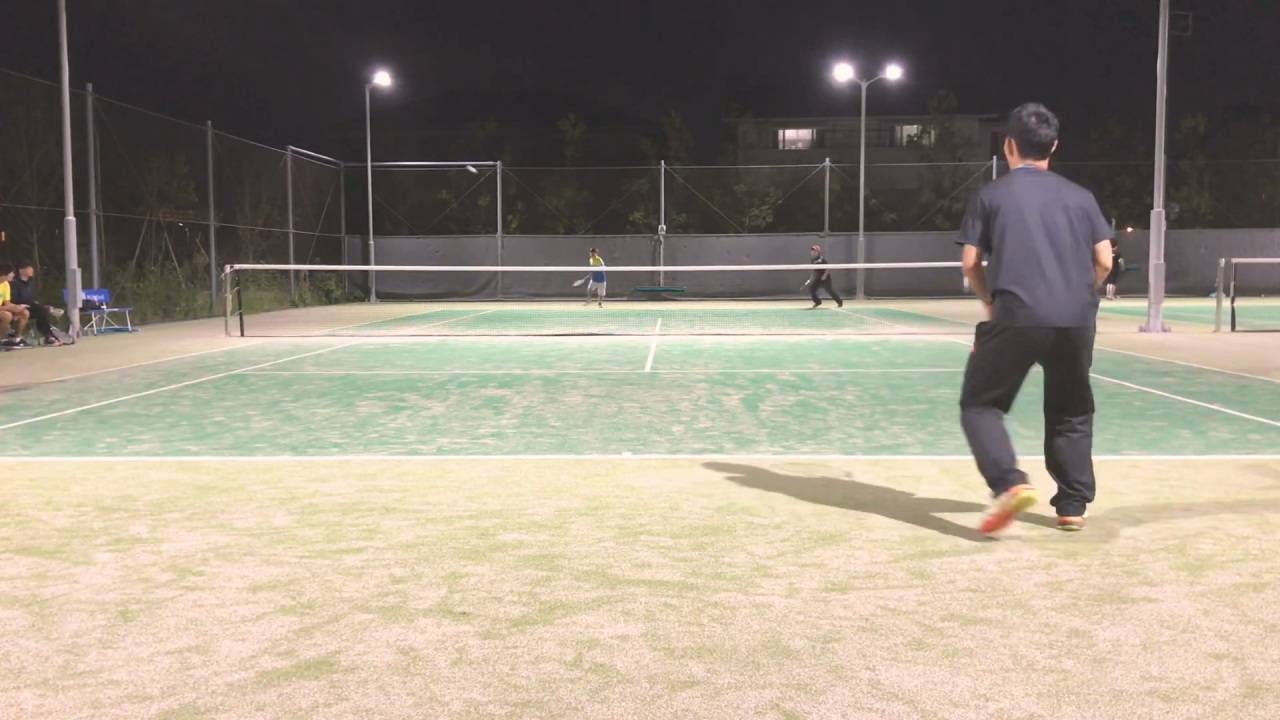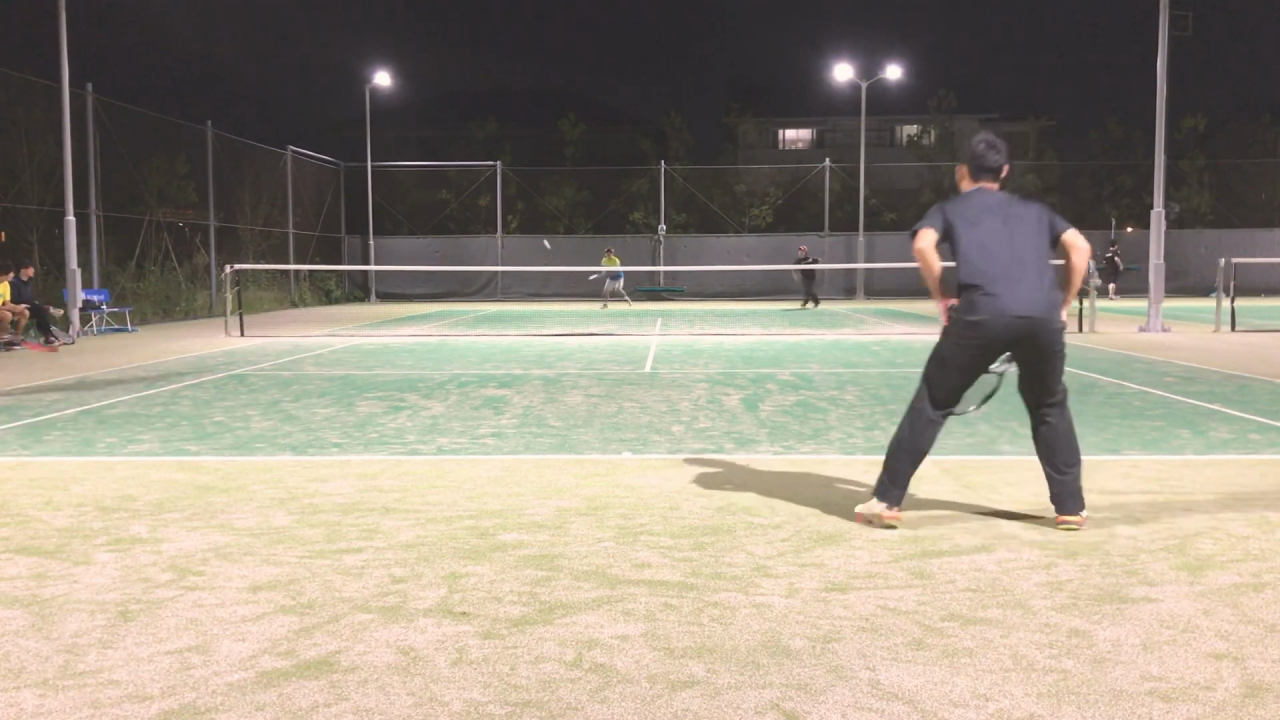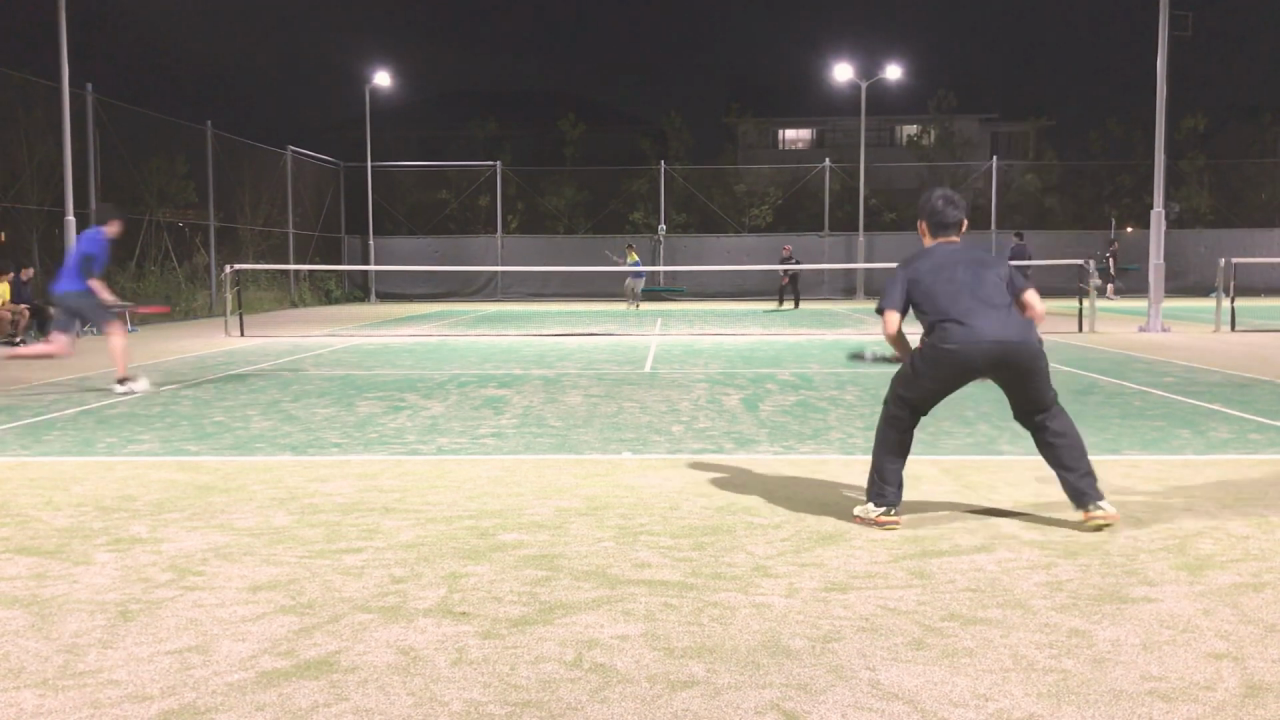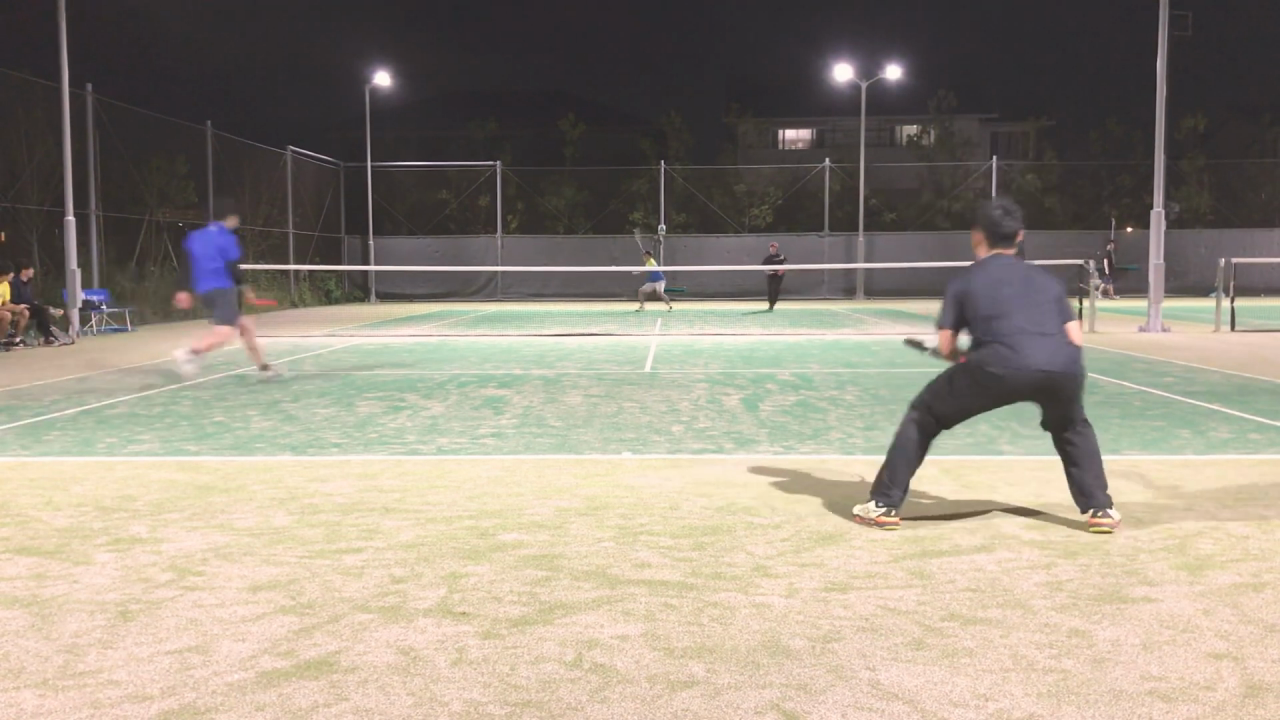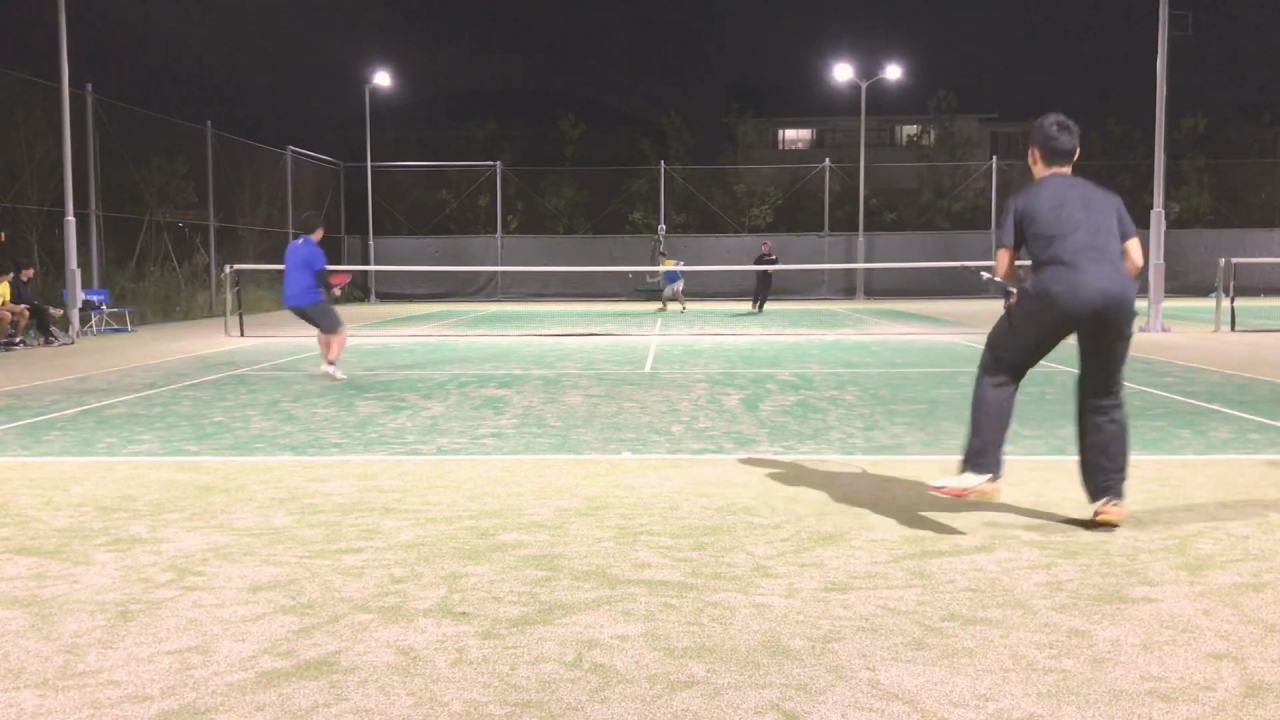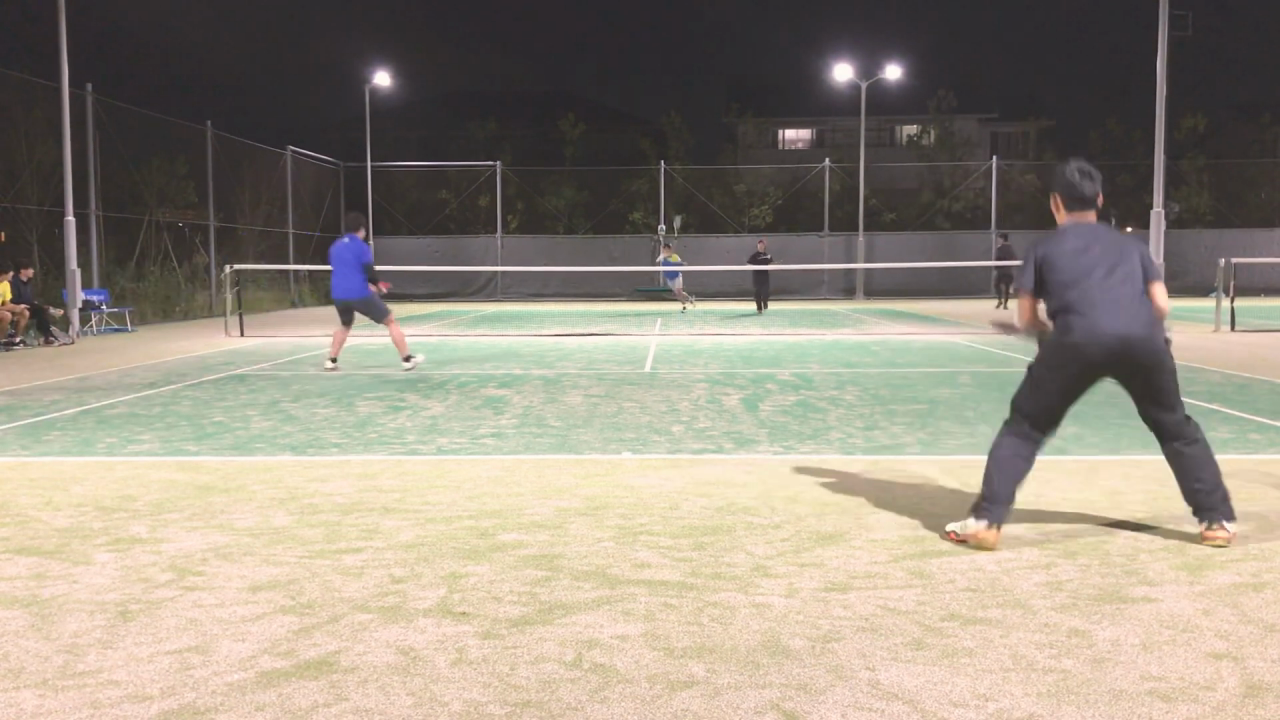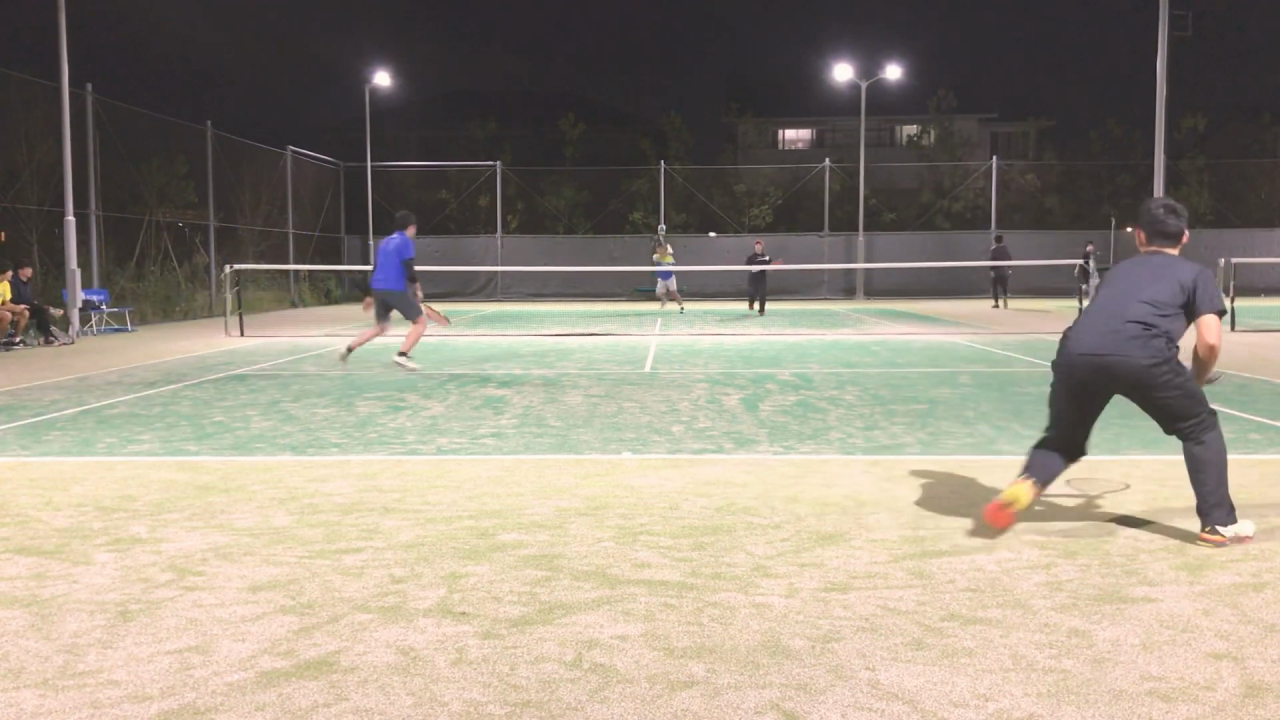
dt=0.3s
person 1, frame 1
left shoulder: (991, 196)
right shoulder: (1081, 197)
left elbow: (971, 264)
right elbow: (1104, 262)
left wrist: (989, 301)
left hip: (1018, 318)
right hip: (1076, 319)
left knee: (979, 405)
right knee: (1071, 413)
left ankle: (1010, 482)
right ankle: (1074, 505)
person 1, frame 2
left shoulder: (949, 209)
right shoulder: (1034, 210)
left elbow: (924, 246)
right elbow: (1080, 249)
left wrist: (942, 300)
right wrist: (1063, 305)
left hip: (983, 313)
right hip: (1041, 315)
left knee: (932, 403)
right knee: (1050, 407)
left ankle: (887, 500)
right ankle: (1070, 507)
person 1, frame 3
left shoulder: (911, 268)
right shoulder: (992, 261)
left elbow: (891, 329)
right elbow: (1036, 308)
left wrist: (913, 357)
left hip: (955, 345)
right hip: (1017, 342)
left knee: (900, 408)
right knee: (1047, 418)
left ankle: (882, 504)
right ankle: (1093, 502)
person 1, frame 4
left shoulder: (965, 281)
right shoulder: (1047, 279)
left elbow: (945, 347)
right elbow: (1075, 340)
left wrist: (971, 362)
left hip: (1000, 365)
right hip: (1063, 366)
left knee: (923, 417)
right knee: (1072, 427)
left ankle: (884, 505)
right ankle: (1100, 508)
person 1, frame 5
left shoulder: (1023, 200)
right shoulder: (1107, 199)
left elbow: (1002, 269)
right elbow: (1136, 261)
left wrist: (1026, 292)
left hip: (1056, 293)
right hip: (1117, 296)
left knee: (998, 372)
right knee: (1103, 398)
left ankle: (981, 472)
right ankle: (1109, 497)
person 1, frame 6
left shoulder: (1045, 247)
right shoulder: (1130, 244)
left elbow: (1026, 318)
right elbow: (1161, 306)
left wrist: (1052, 338)
left hip: (1078, 339)
right hip: (1141, 338)
left knee: (1023, 428)
right knee: (1176, 427)
left ankle: (986, 519)
right ankle: (1216, 520)
person 1, frame 7
left shoulder: (1120, 270)
right shoulder: (1197, 275)
right elbow: (1210, 340)
right wrist: (1200, 372)
left hip: (1076, 353)
right hip: (1138, 356)
left knee: (1060, 441)
right knee: (1200, 427)
left ankle: (1027, 483)
right ankle: (1219, 524)
